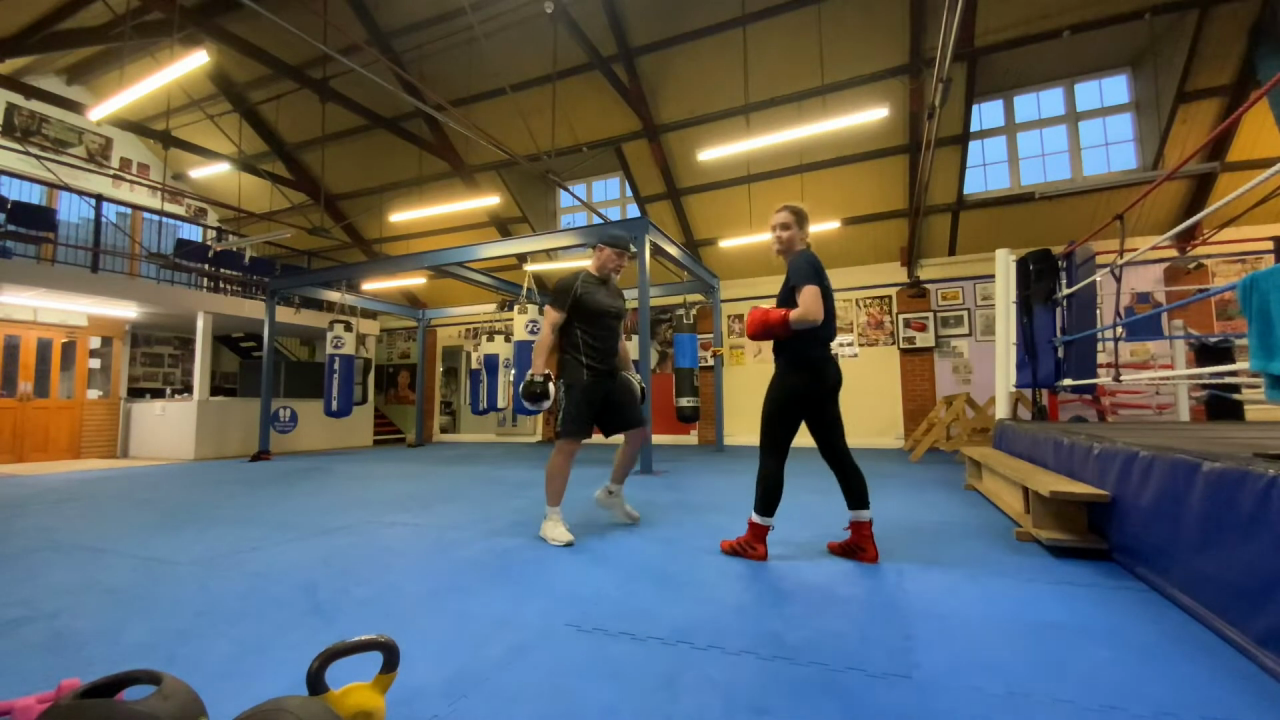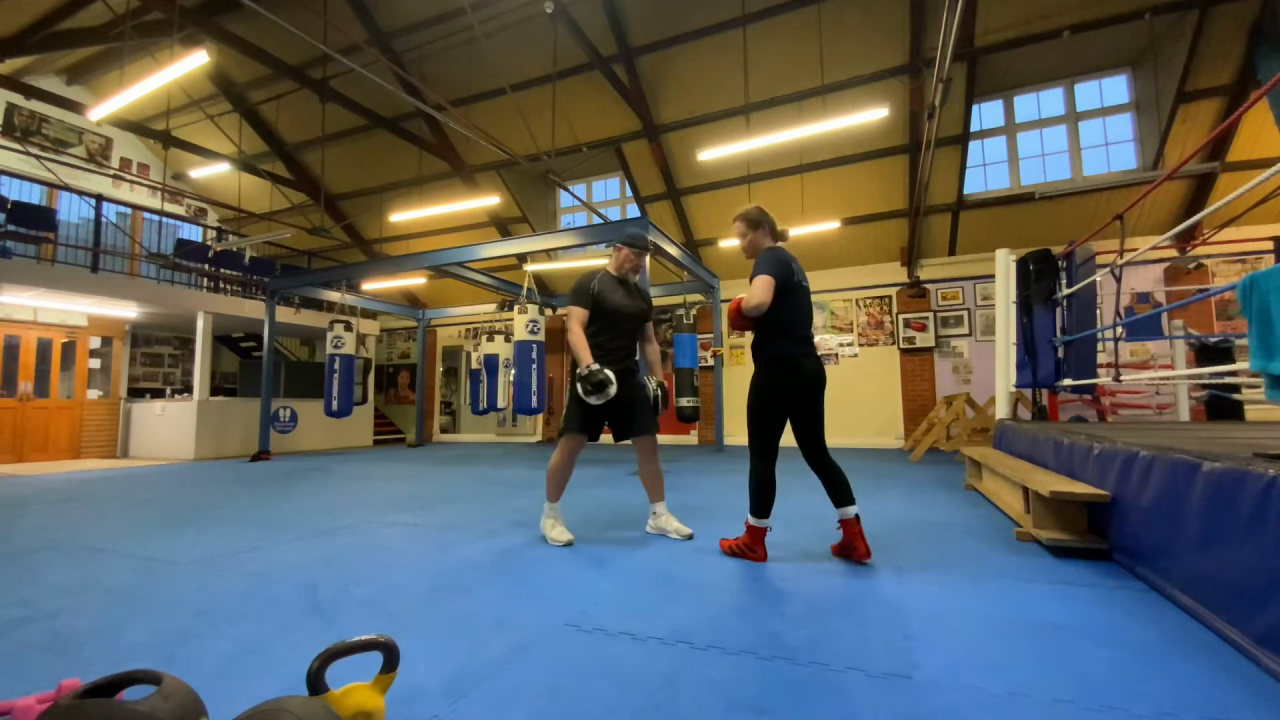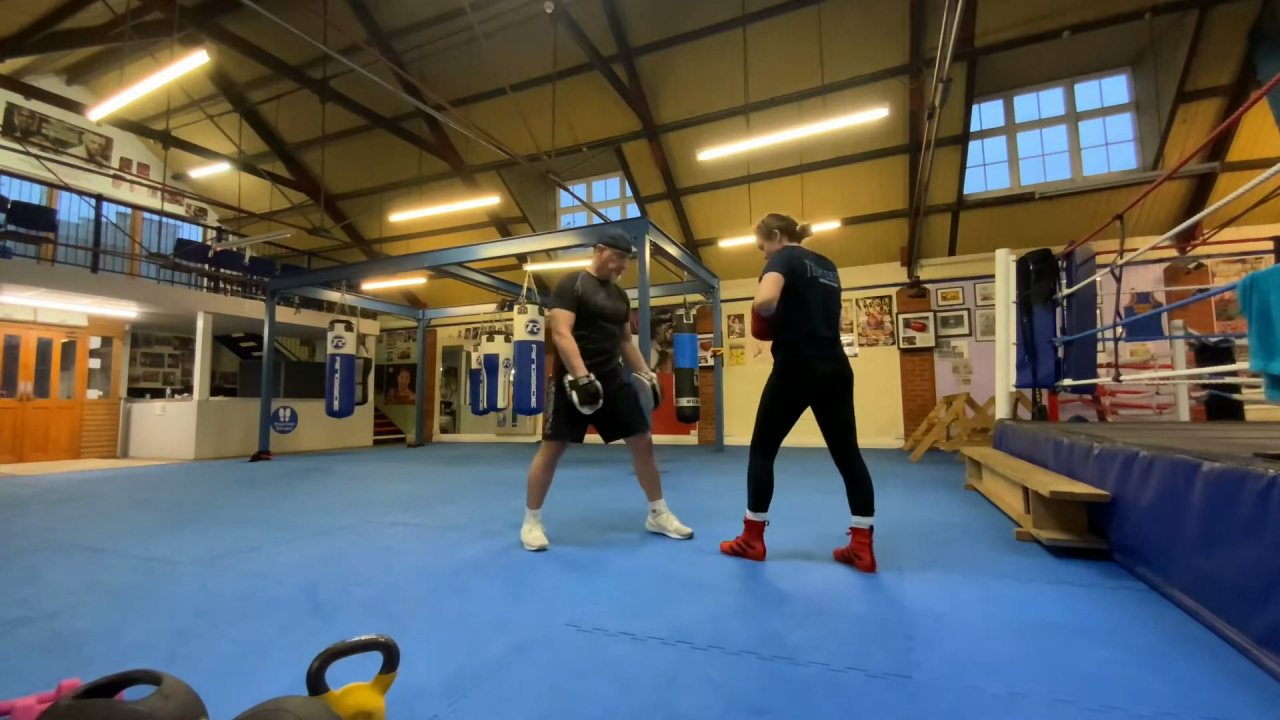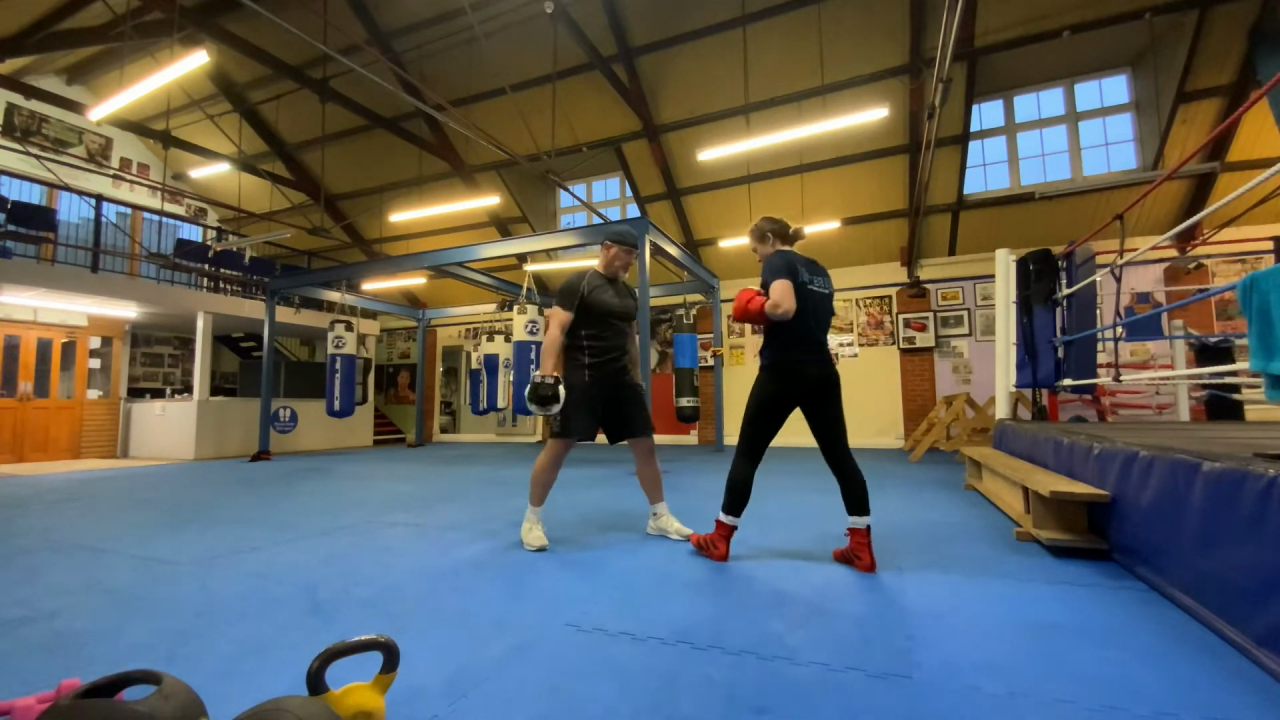
dt=0.4s
person 1, frame 1
left shoulder: (801, 263)
right shoulder: (811, 265)
left elbow: (812, 315)
left wrist: (771, 321)
right wrist: (781, 326)
left hip: (799, 372)
right hip: (823, 371)
left knee: (772, 453)
right knee: (837, 453)
left ankle: (755, 540)
right ankle: (863, 540)
person 1, frame 2
left shoulder: (770, 258)
right shoulder: (788, 261)
left elbow: (758, 303)
left wrist: (739, 308)
right wrist: (751, 318)
left hip: (779, 368)
right hip: (808, 368)
left knee: (762, 454)
right knee: (816, 452)
left ankle: (754, 541)
right ankle: (853, 537)
person 1, frame 3
left shoulder: (785, 258)
right shoulder: (828, 266)
left elbow: (765, 301)
left wrist: (766, 321)
right wrist: (785, 321)
left hip: (797, 368)
right hip: (836, 369)
left knee: (762, 451)
right knee: (847, 454)
left ankle: (753, 539)
right ankle: (862, 547)
person 1, frame 4
left shoulder: (778, 261)
right shoulder: (819, 270)
left elbow: (784, 308)
left wrist: (755, 308)
right wrist: (769, 312)
left hip: (783, 372)
right hip: (822, 373)
left knee: (747, 454)
right knee: (840, 455)
left ankle: (719, 539)
right ankle: (861, 547)
person 2, frame 1
left shoulder: (615, 292)
right shoulder: (573, 285)
right elbow: (549, 328)
left wrist: (631, 373)
right wrist: (540, 371)
left hip: (611, 375)
right hip: (580, 376)
left knee: (637, 432)
right knee: (568, 444)
left ankle: (611, 493)
right ankle: (552, 518)
person 2, frame 2
left shoulder: (641, 295)
right shoulder: (590, 284)
left elbow: (648, 340)
right elbow: (574, 328)
left wrist: (658, 378)
right wrist: (588, 367)
left hip: (628, 378)
right hip: (594, 377)
left knee: (648, 443)
right knee: (571, 443)
left ankle: (659, 516)
right ankle: (551, 515)
person 2, frame 3
left shoulder: (619, 295)
right shoulder: (571, 285)
left elbow: (625, 340)
right elbow: (561, 333)
left wrist: (646, 374)
right wrist: (581, 375)
left hip: (613, 379)
right hip: (577, 380)
left knee: (642, 441)
right knee: (552, 448)
left ankle: (659, 514)
right ankle: (532, 521)
person 2, frame 4
left shoulder: (628, 292)
right shoulder: (578, 285)
right elbow: (556, 330)
left wrist: (638, 376)
right wrist: (546, 373)
left hip: (621, 379)
right hip: (583, 379)
left knee: (645, 445)
right knee: (559, 446)
left ankle: (660, 517)
right ankle: (532, 519)
